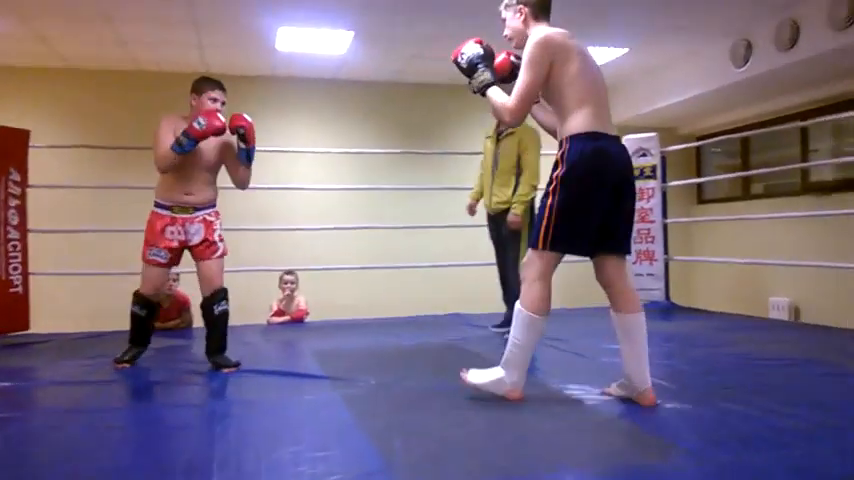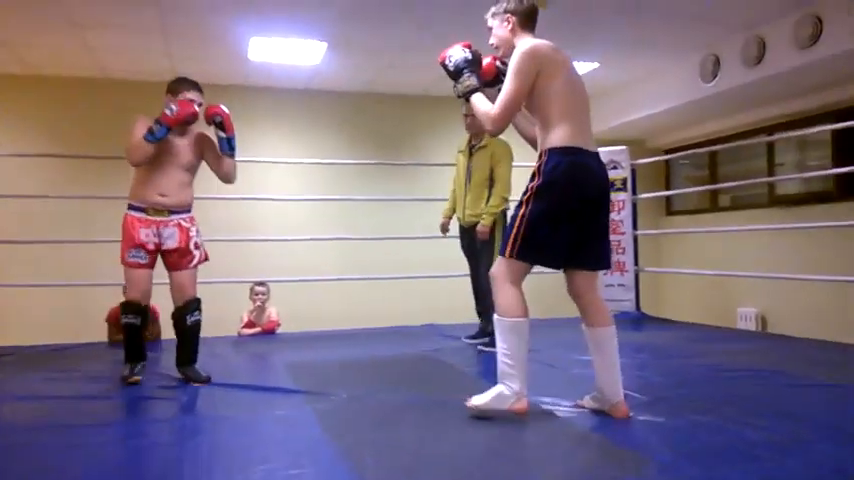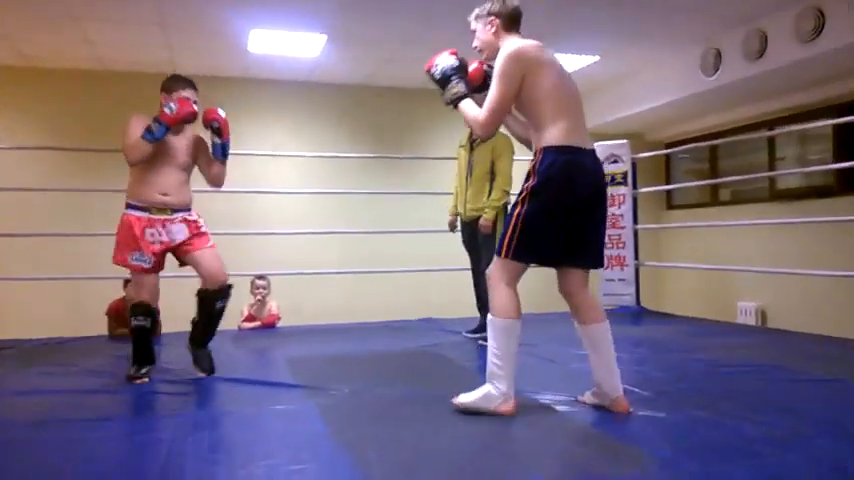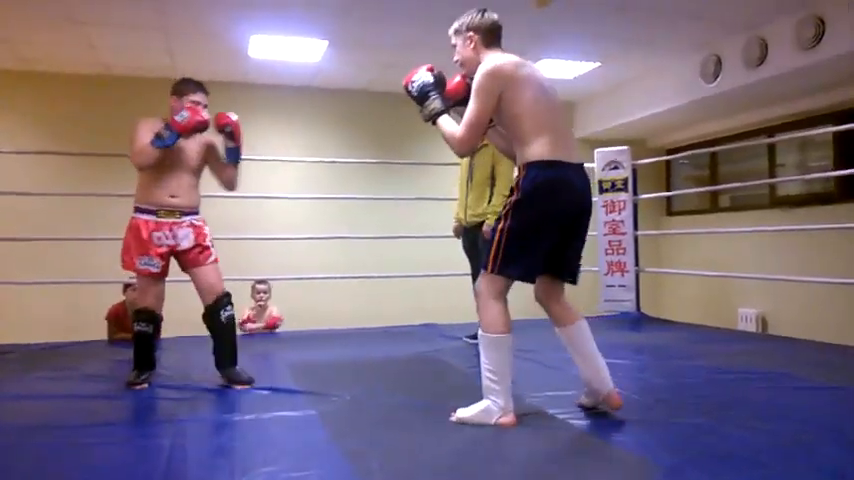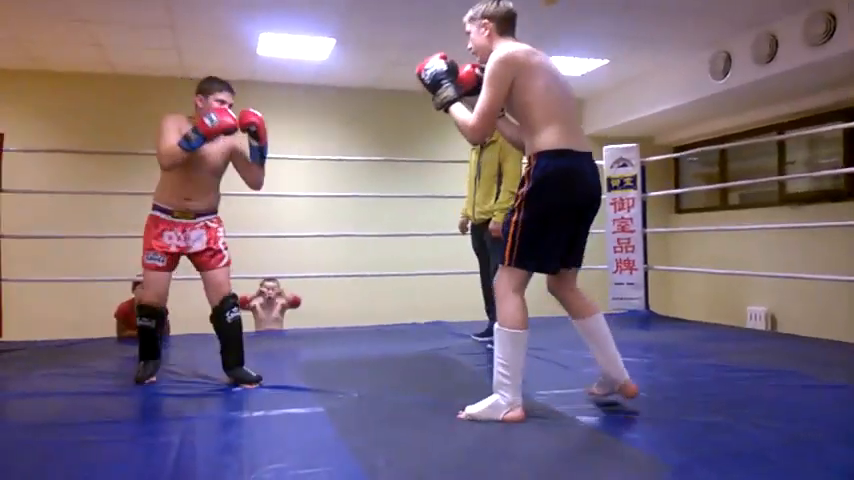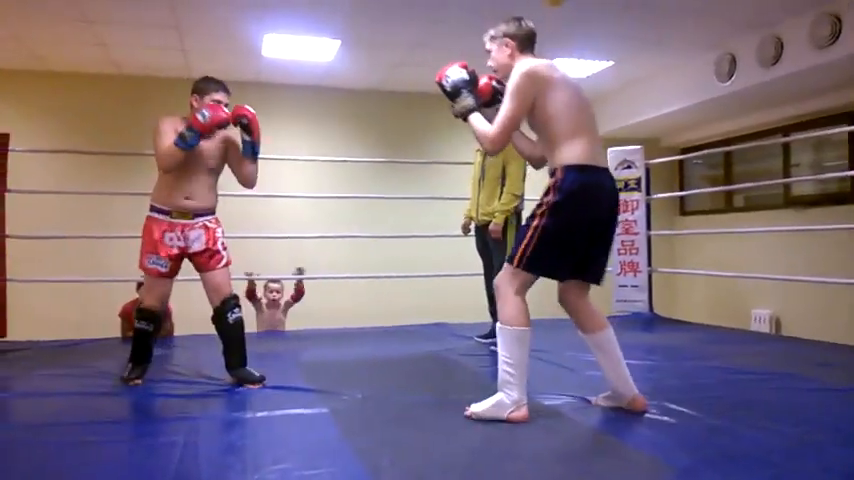
dt=0.2s
person 1, frame 1
left shoulder: (542, 40)
right shoulder: (570, 46)
left elbow: (512, 115)
left wrist: (484, 80)
right wrist: (523, 87)
left hip: (584, 158)
right hip: (614, 157)
left knee: (537, 267)
right knee: (613, 276)
left ankle: (511, 376)
right ankle: (639, 383)
person 1, frame 2
left shoulder: (528, 51)
right shoulder: (553, 57)
left elbow: (495, 123)
left wrist: (469, 85)
right wrist: (499, 90)
left hip: (562, 170)
right hip: (591, 172)
left knee: (505, 274)
right knee: (584, 289)
left ankle: (513, 389)
right ankle: (612, 396)
person 1, frame 3
left shoulder: (514, 53)
right shoulder: (543, 58)
left elbow: (484, 127)
left wrist: (456, 90)
right wrist: (503, 104)
left hip: (559, 169)
right hip: (589, 169)
left knee: (501, 275)
right knee: (576, 287)
left ankle: (500, 392)
right ankle: (611, 390)
person 1, frame 4
left shoulder: (492, 70)
right shoulder: (525, 71)
left elbow: (463, 144)
left wrist: (435, 107)
right wrist: (484, 118)
left hip: (543, 184)
right hip: (575, 184)
left knee: (490, 290)
right knee: (550, 294)
left ankle: (498, 405)
right ankle: (602, 387)
person 1, frame 5
left shoulder: (504, 57)
right shoulder: (536, 60)
left elbow: (475, 131)
left wrist: (447, 95)
right wrist: (491, 106)
left hip: (553, 174)
right hip: (583, 173)
left knee: (508, 284)
right knee: (562, 283)
left ankle: (507, 400)
right ankle: (617, 378)
person 1, frame 6
left shoulder: (527, 72)
right shoulder: (553, 78)
left elbow: (493, 142)
right elbow: (539, 156)
left wrist: (466, 104)
right wrist: (495, 110)
left hip: (574, 188)
right hip: (600, 189)
left knee: (509, 284)
right knee: (574, 297)
left ankle: (512, 398)
right ankle: (626, 392)
person 2, frame 1
left shoulder: (224, 140)
right shoulder: (171, 125)
left elbow: (242, 182)
right elbow: (163, 165)
left wrist: (246, 144)
right wrist: (192, 134)
left hip: (205, 219)
right hip: (166, 216)
left knee: (214, 288)
right knee: (150, 289)
left ankle: (216, 352)
right ankle: (137, 343)
person 2, frame 2
left shoulder: (201, 140)
right shoulder: (145, 124)
left elbow: (229, 176)
right elbow: (135, 158)
left wrist: (225, 135)
right wrist: (164, 124)
left hip: (180, 223)
right hip: (141, 220)
left knee: (186, 298)
right knee: (136, 296)
left ankle: (187, 363)
right ankle: (134, 359)
person 2, frame 3
left shoulder: (196, 137)
right shoulder: (140, 123)
left elbow: (216, 179)
right elbow: (133, 156)
left wrist: (221, 139)
right wrist: (163, 122)
left hip: (183, 220)
right hip: (141, 220)
left knee: (218, 281)
right knee: (145, 295)
left ankle: (199, 343)
right ankle: (142, 360)
person 2, frame 4
left shoulder: (205, 141)
right shoulder: (149, 127)
left elbow: (230, 183)
right elbow: (140, 161)
left wrist: (232, 142)
right wrist: (173, 130)
left hip: (190, 225)
right hip: (149, 223)
left knee: (216, 295)
right knee: (149, 301)
left ankle: (228, 365)
right ankle: (143, 366)
person 2, frame 5
left shoulder: (231, 139)
right shoulder: (173, 123)
left elbow: (255, 183)
right elbow: (166, 162)
left wrist: (258, 143)
right wrist: (201, 132)
left hip: (206, 225)
right hip: (165, 222)
left knee: (223, 297)
right knee: (153, 296)
left ankle: (235, 365)
right ankle: (148, 358)
person 2, frame 6
left shoulder: (225, 140)
right shoulder: (170, 125)
left elbow: (249, 181)
right elbow: (166, 162)
left wrist: (251, 140)
right wrist: (195, 128)
left hip: (204, 226)
right hip: (164, 224)
left knee: (225, 297)
right knee: (153, 300)
left ankle: (237, 366)
right ankle: (138, 362)
person 3, frame 1
left shoulder: (526, 133)
right shoulder: (491, 137)
left elbow: (530, 175)
left wrist: (518, 208)
right wrist: (475, 197)
left hip: (514, 211)
right hip: (494, 211)
left knee: (517, 266)
right knee: (504, 266)
right ankle: (511, 315)
person 3, frame 2
left shoulder: (498, 147)
right shoulder: (462, 152)
left elbow: (501, 189)
left wrist: (487, 219)
right wrist: (448, 214)
left hip: (488, 224)
right hip: (466, 224)
left knee: (490, 278)
right knee: (477, 278)
left ankle: (496, 331)
right ankle: (485, 326)
person 3, frame 3
left shoulder: (499, 141)
right shoulder: (464, 145)
left elbow: (502, 182)
left wrist: (489, 213)
right wrist: (454, 212)
left hip: (490, 218)
right hip: (468, 219)
right knee: (478, 273)
right ankle: (485, 321)
person 3, frame 4
left shoulder: (497, 147)
left elbow: (503, 187)
left wrist: (491, 219)
right wrist: (458, 218)
left hip: (490, 223)
right hip: (470, 224)
right knee: (478, 278)
person 3, frame 5
left shoulder: (506, 143)
right shoulder: (476, 148)
left elbow: (510, 184)
left wrist: (498, 216)
right wrist: (466, 214)
left hip: (497, 220)
right hip: (479, 221)
right knee: (487, 276)
right ankle: (494, 324)
person 3, frame 6
left shoulder: (510, 145)
right shoulder: (482, 150)
left elbow: (513, 186)
left wrist: (498, 218)
right wrist: (469, 215)
left hip: (501, 222)
right hip: (483, 222)
right knee: (491, 277)
right ankle: (497, 326)
